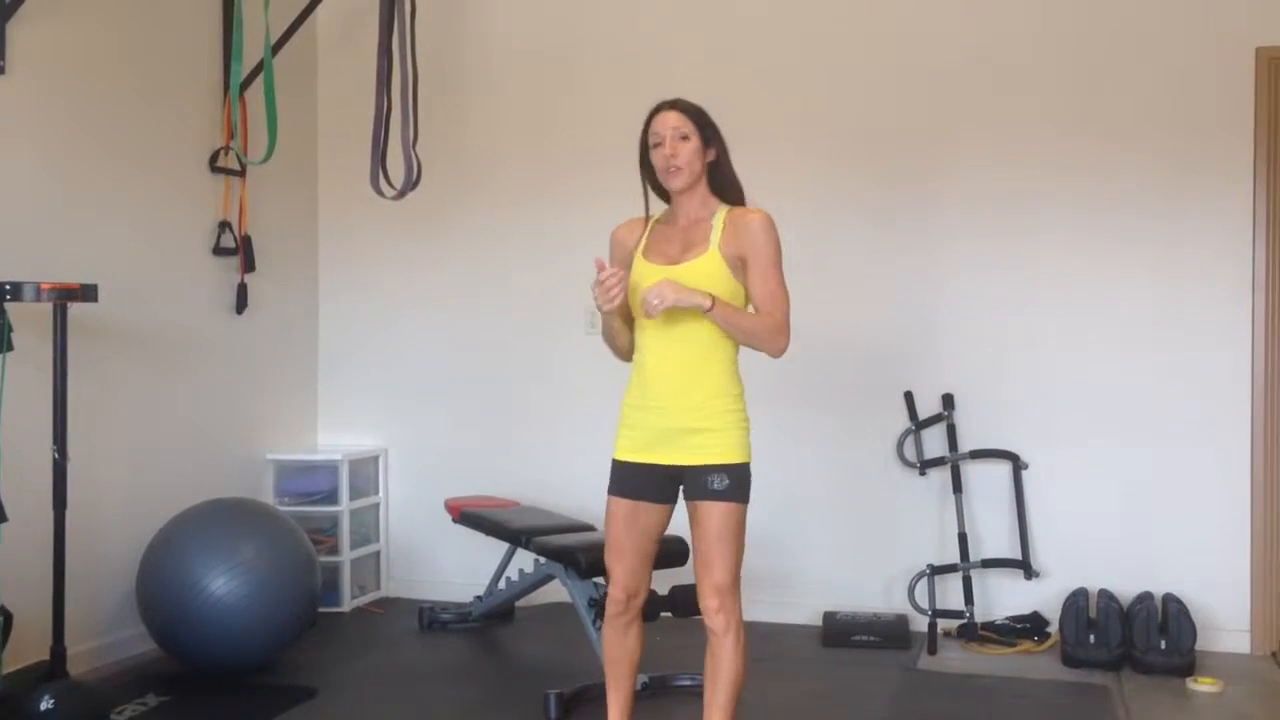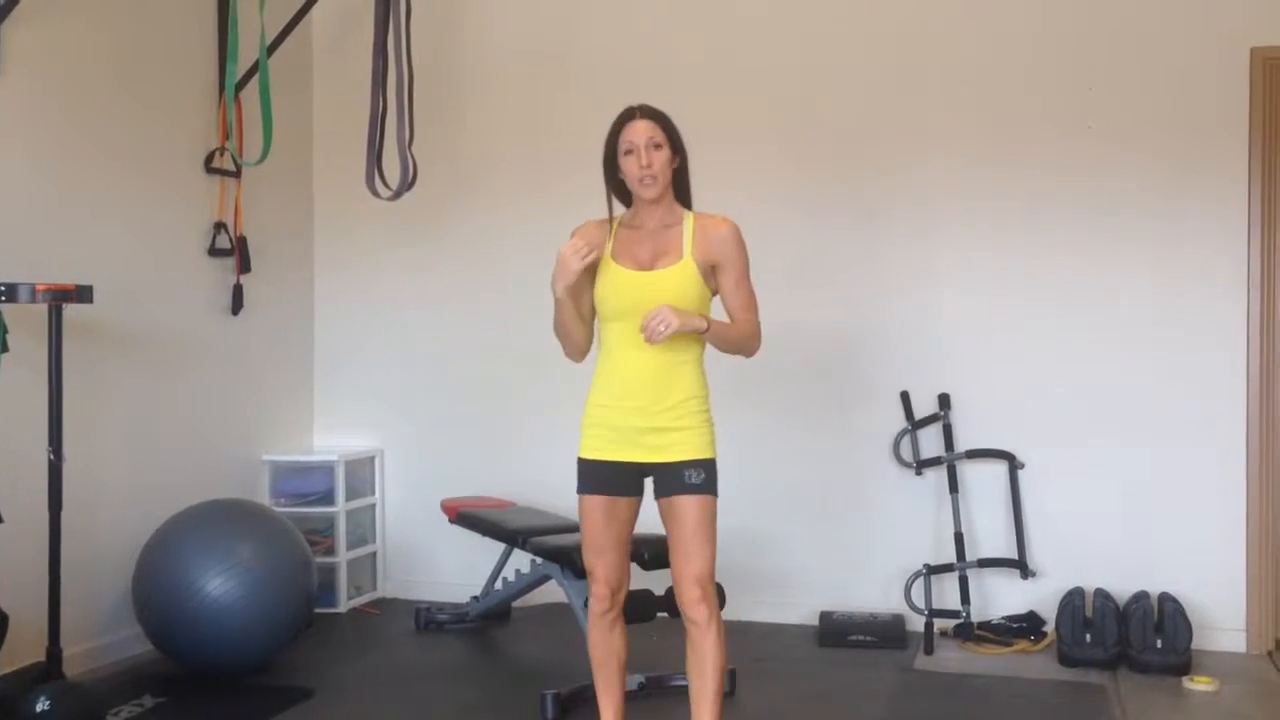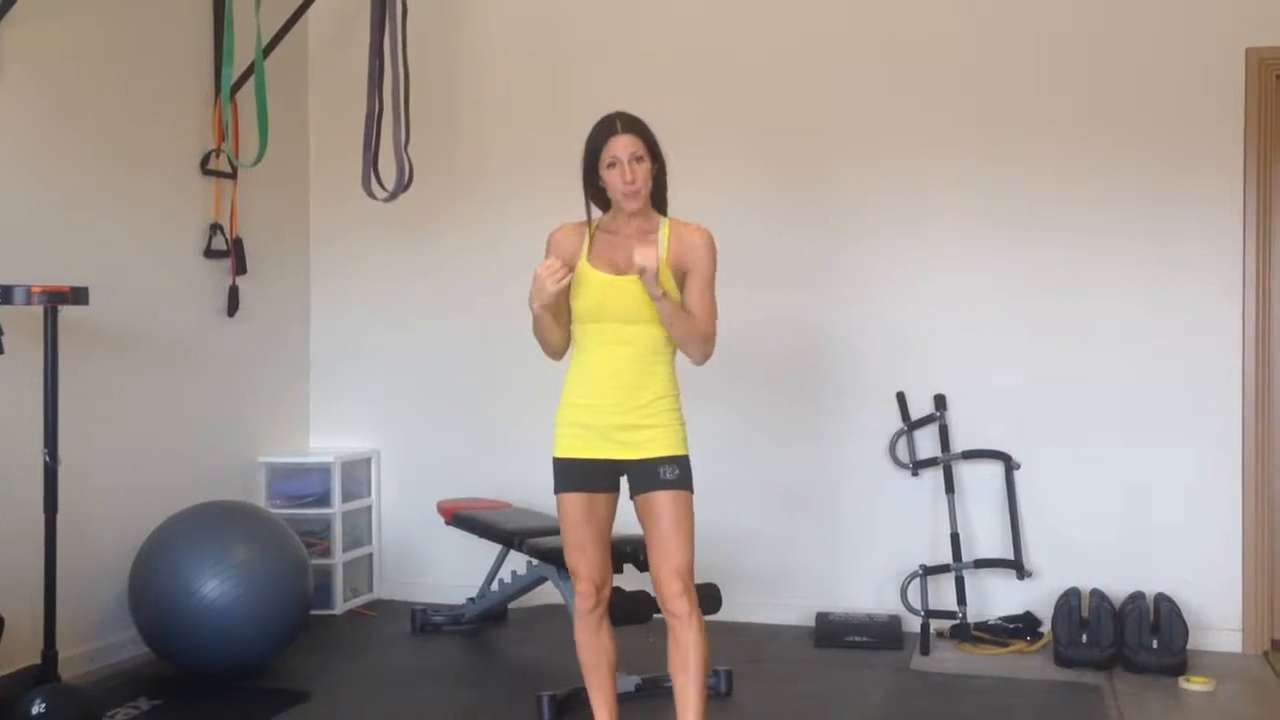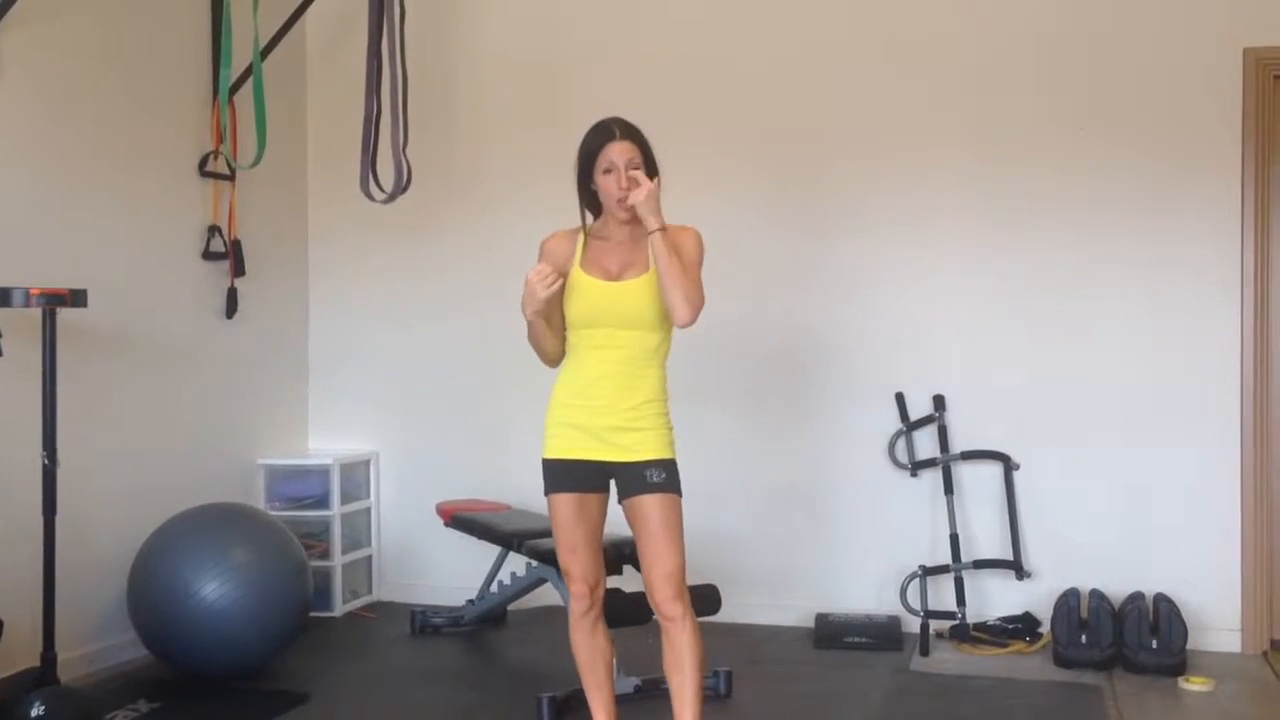
dt=0.3s
person 1, frame 1
left shoulder: (747, 227)
right shoulder: (630, 236)
left elbow: (776, 337)
left wrist: (701, 299)
right wrist: (608, 308)
left hip: (714, 438)
right hip: (641, 436)
left knee: (718, 605)
right knee: (622, 596)
person 1, frame 2
left shoulder: (715, 235)
right shoulder: (592, 238)
left elbow: (749, 338)
right elbow: (575, 347)
left wrist: (695, 322)
right wrist: (562, 289)
left hip: (682, 437)
right hip: (607, 436)
left knee: (696, 598)
right knee: (604, 593)
person 1, frame 3
left shoulder: (690, 241)
right shoulder: (568, 241)
left elbow: (701, 348)
right elbow: (556, 347)
left wrist: (657, 288)
right wrist: (540, 306)
left hip: (656, 435)
right hip: (582, 433)
left knee: (677, 595)
right knee: (588, 592)
person 1, frame 4
left shoulder: (679, 239)
right shoulder: (561, 248)
left elbow: (686, 313)
right elbow: (552, 354)
left wrist: (652, 223)
right wrist: (532, 312)
left hip: (644, 439)
right hip: (571, 435)
left knee: (670, 598)
right knee: (583, 594)
